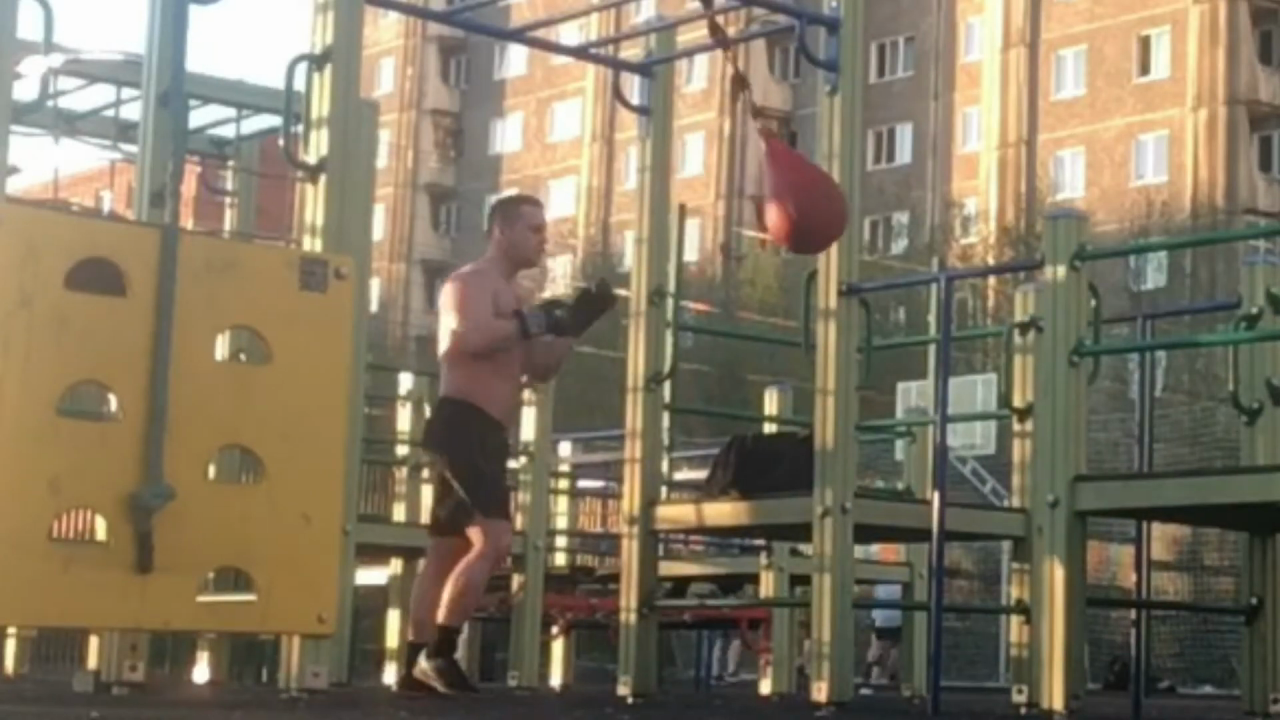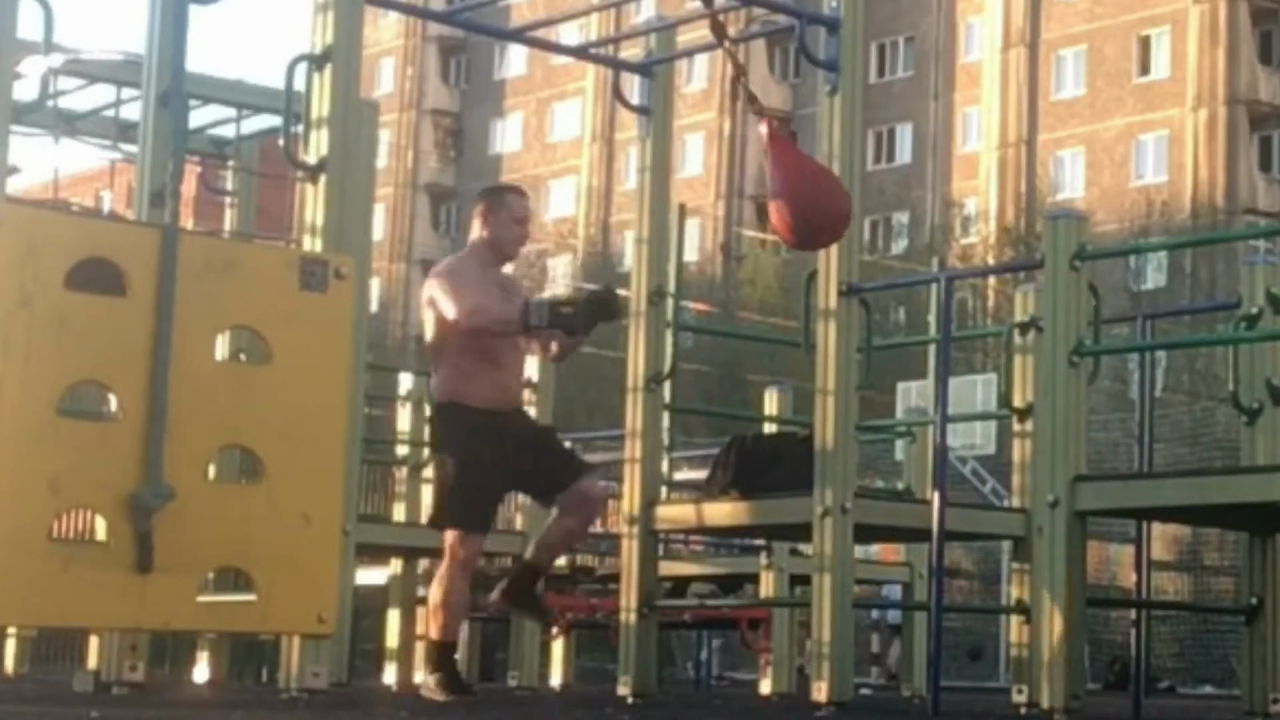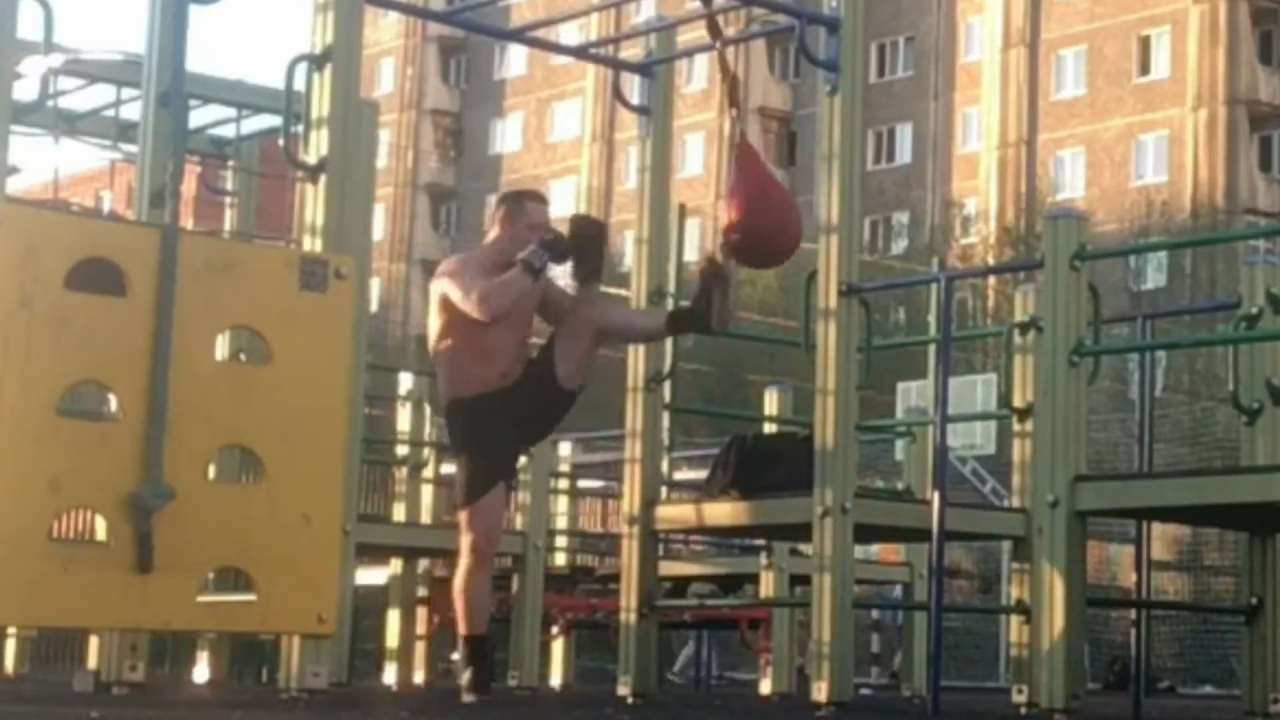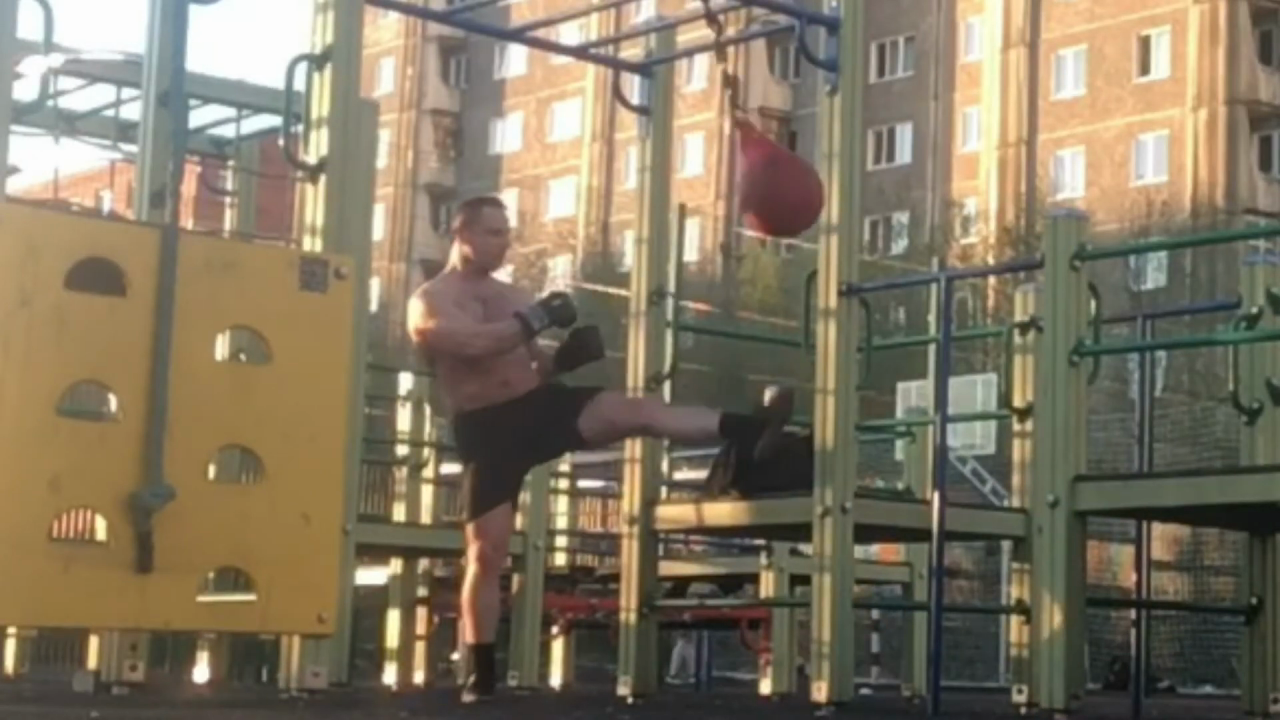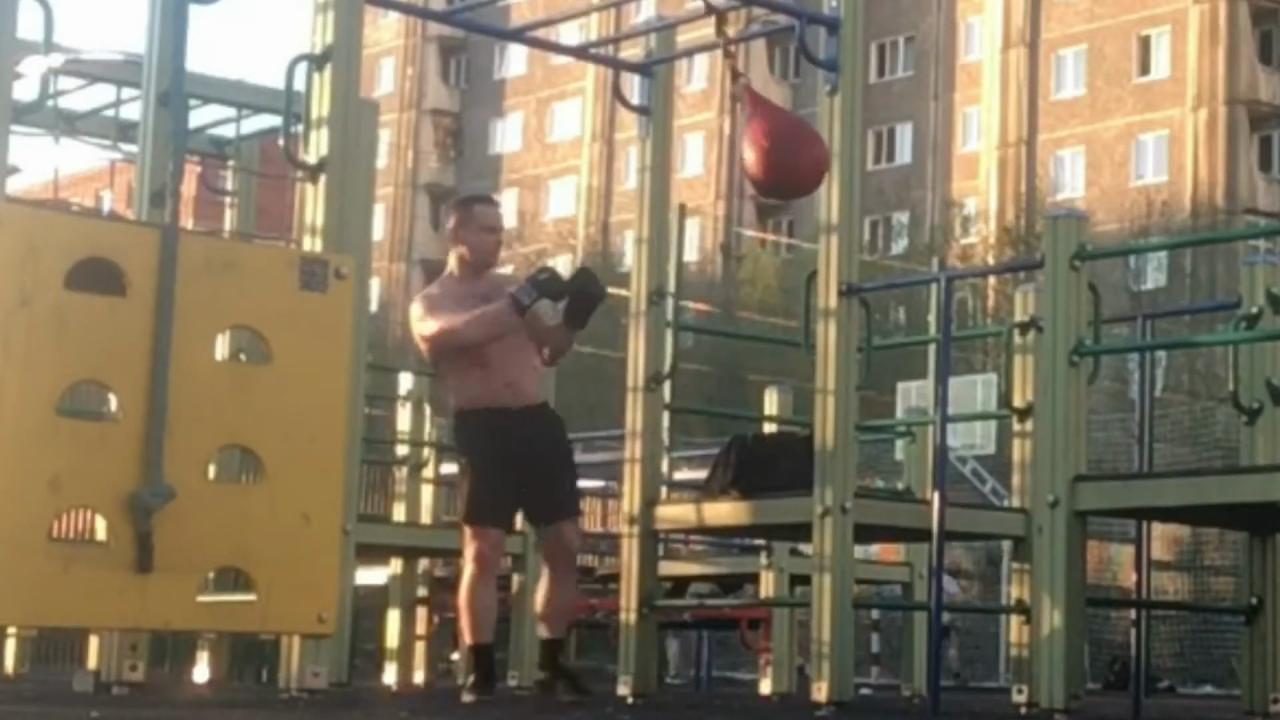
dt=0.2s
person 1, frame 1
left shoulder: (504, 294)
right shoulder: (472, 281)
left elbow: (540, 369)
right elbow: (467, 341)
left wrist: (575, 318)
right wrist: (533, 322)
left hip: (482, 434)
right hip: (463, 428)
left knee: (447, 552)
right knee: (493, 542)
left ankle: (418, 667)
right ankle: (439, 655)
person 1, frame 2
left shoulder: (509, 289)
right shoulder: (451, 274)
left elbow: (553, 349)
right elbow: (471, 318)
left wrist: (579, 319)
right wrist: (547, 313)
left hip: (512, 423)
right hip: (464, 427)
left knee: (591, 494)
right knee: (463, 551)
left ankle: (522, 582)
right ankle: (439, 668)
person 1, frame 3
left shoulder: (530, 279)
right shoulder: (455, 271)
left elbow: (580, 310)
right elbow: (488, 307)
left wrist: (589, 263)
right wrist: (537, 258)
left hip: (527, 393)
right hip: (477, 415)
left knee: (591, 314)
right knee: (480, 538)
left ankle: (693, 318)
right ankle: (475, 665)
person 1, frame 4
left shoulder: (507, 294)
right shoulder: (430, 299)
right elbow: (475, 343)
left wrist: (567, 354)
right wrist: (536, 318)
left hip: (542, 409)
right hip: (487, 429)
left knee: (630, 411)
right knee: (486, 549)
left ankle: (746, 428)
right ankle: (481, 673)
person 1, frame 5
left shoulder: (512, 286)
right shoulder: (433, 301)
left elbow: (550, 354)
right elbow: (468, 333)
left wrist: (576, 316)
right wrist: (524, 298)
left hip: (538, 423)
right hip: (486, 430)
left knee: (564, 548)
right knee: (484, 555)
left ankle: (552, 664)
right ankle: (482, 673)
